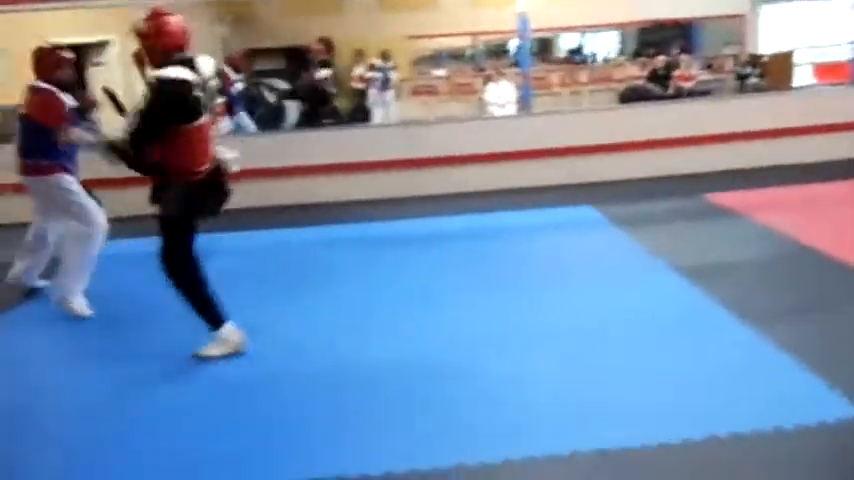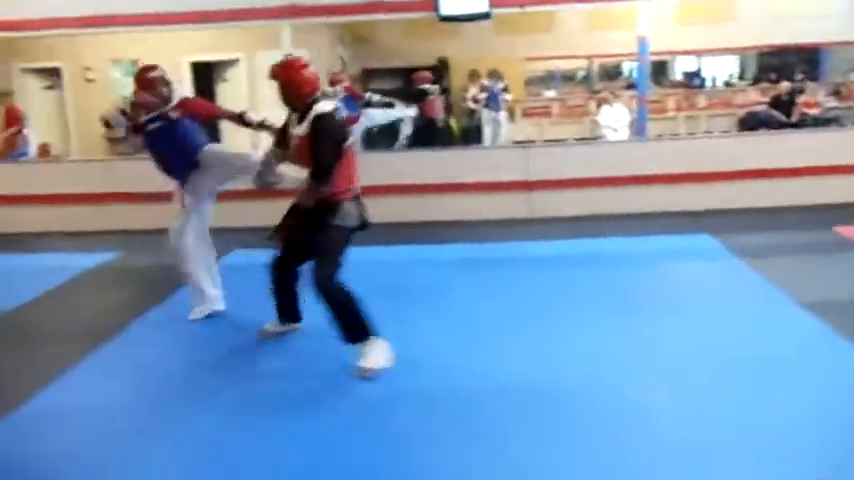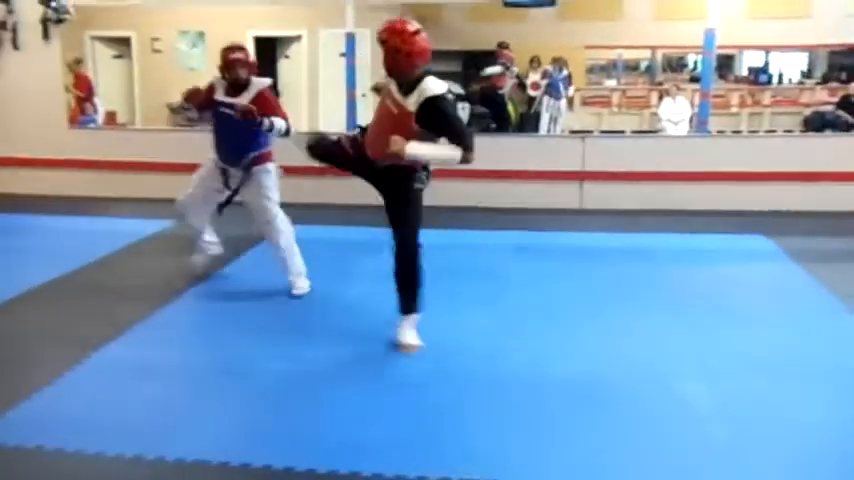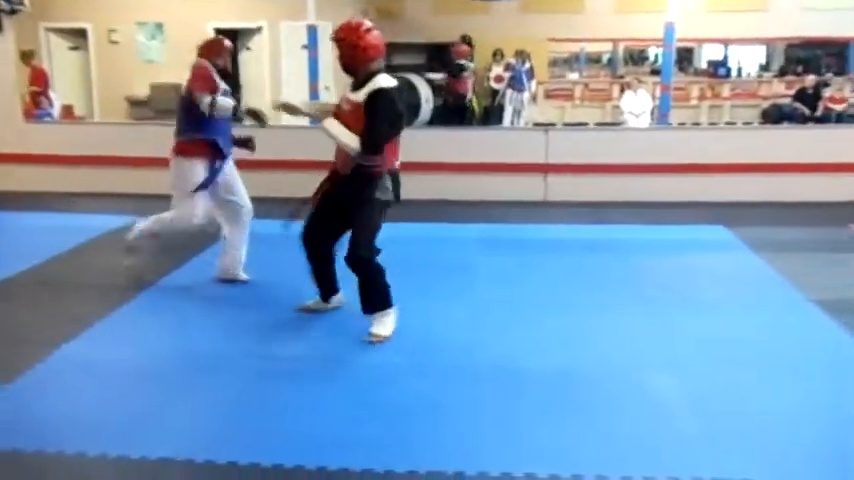
dt=0.5s
person 1, frame 1
left shoulder: (169, 86)
right shoulder: (204, 67)
left elbow: (137, 143)
left hip: (182, 186)
right hip: (205, 175)
left knee: (178, 259)
left ankle: (226, 333)
person 1, frame 2
left shoulder: (325, 120)
right shoulder: (296, 118)
left elbow: (318, 178)
right elbow: (279, 150)
left hip: (336, 211)
right hip: (308, 208)
left knee: (324, 280)
right knee: (283, 265)
left ankle: (373, 342)
right ankle: (289, 319)
person 1, frame 3
left shoulder: (434, 99)
right shoulder: (398, 78)
left elbow: (464, 151)
left wrist: (410, 150)
right wrist: (382, 89)
left hip: (403, 175)
right hip: (367, 152)
left knee: (407, 247)
right knee: (319, 148)
left ankle: (408, 321)
person 1, frame 4
left shoulder: (385, 94)
right shoulder: (359, 84)
left elbow: (368, 148)
right elbow: (342, 119)
left wrist: (327, 123)
right wrist: (295, 108)
left hip: (373, 183)
right hip: (346, 176)
left knee: (360, 252)
right knee: (315, 235)
left ankle: (383, 312)
right ankle: (329, 295)
person 2, frame 1
left shoulder: (50, 94)
right shoulder: (46, 99)
left elbow: (67, 125)
right elbow: (67, 136)
left wrist: (82, 108)
left hip: (42, 173)
right hip: (49, 175)
left knee: (48, 224)
right knee: (93, 224)
left ankle: (23, 275)
right ankle: (69, 293)
person 2, frame 2
left shoulder: (183, 105)
right shoulder: (138, 113)
left elbow: (226, 114)
left wrist: (257, 125)
right wrist: (140, 106)
left hip: (213, 166)
right hip: (190, 183)
right knee: (184, 240)
right ankle: (209, 300)
person 2, frame 3
left shoulder: (261, 93)
right shoulder: (215, 89)
left elbow: (285, 127)
right elbow: (197, 108)
left wrist: (258, 120)
right wrist: (192, 100)
left hip: (257, 167)
right hip: (223, 165)
left knee: (272, 219)
right knee: (189, 204)
left ankle: (298, 276)
right ankle: (208, 245)
person 2, frame 4
left shoulder: (218, 84)
right shoulder: (203, 73)
right elbow: (206, 103)
left wrist: (237, 141)
right wrist: (245, 110)
left hip: (217, 159)
right hip: (193, 157)
left knee: (242, 209)
right knee: (189, 216)
left ankle: (232, 268)
right ankle: (143, 231)
